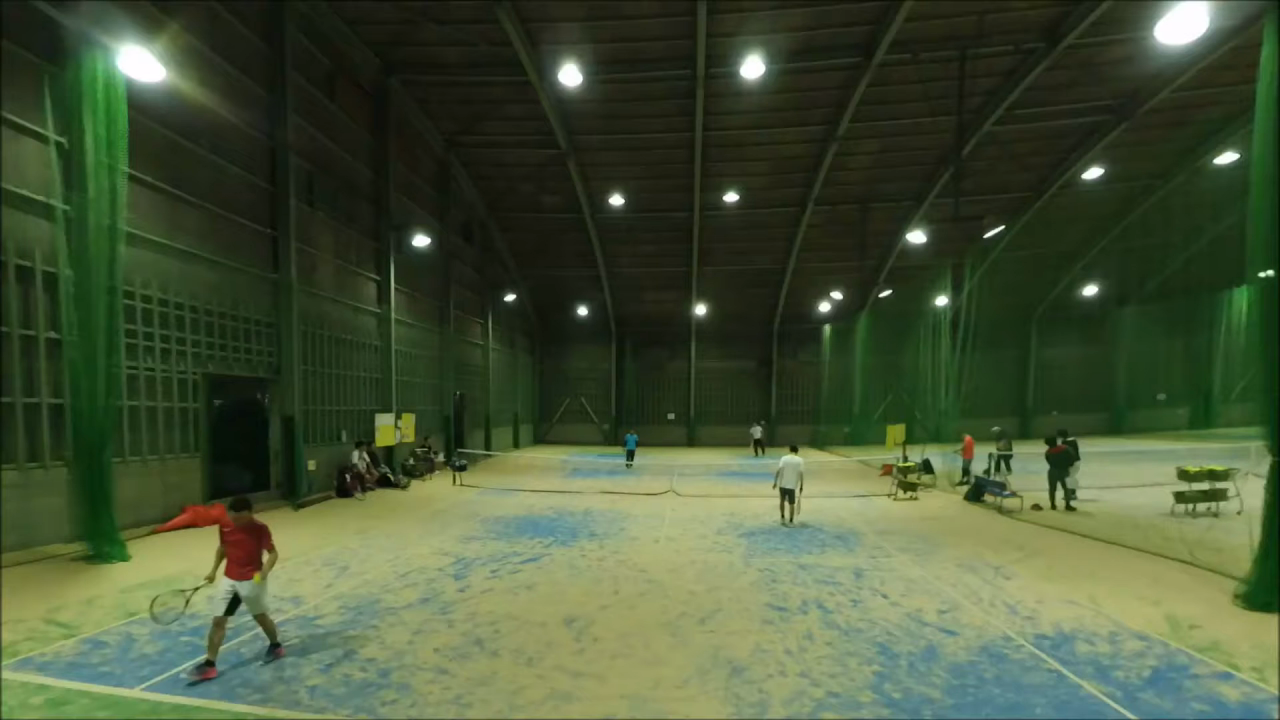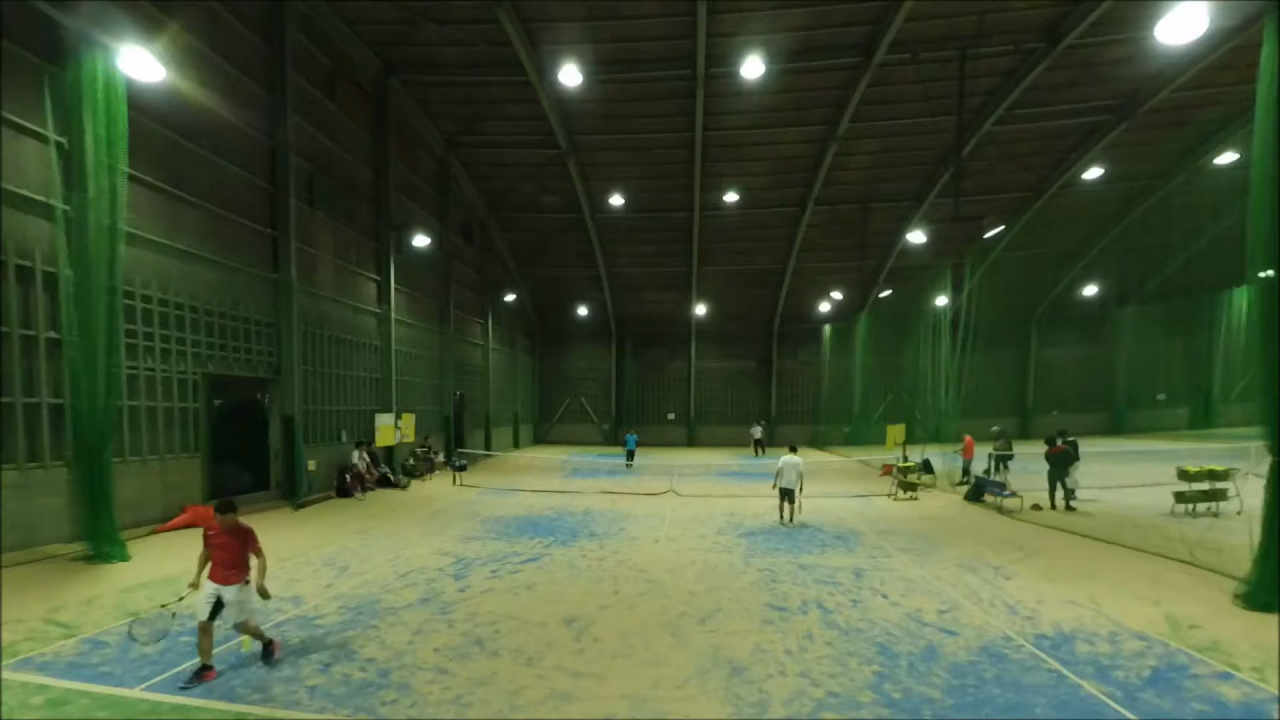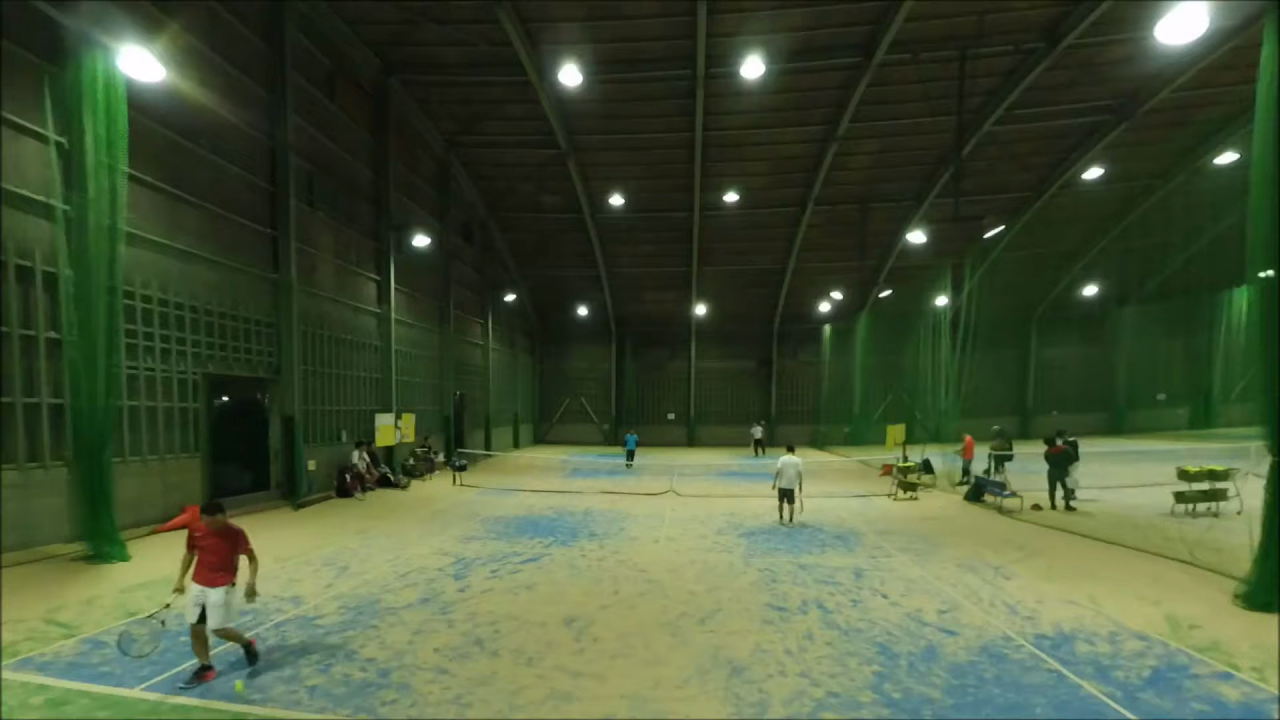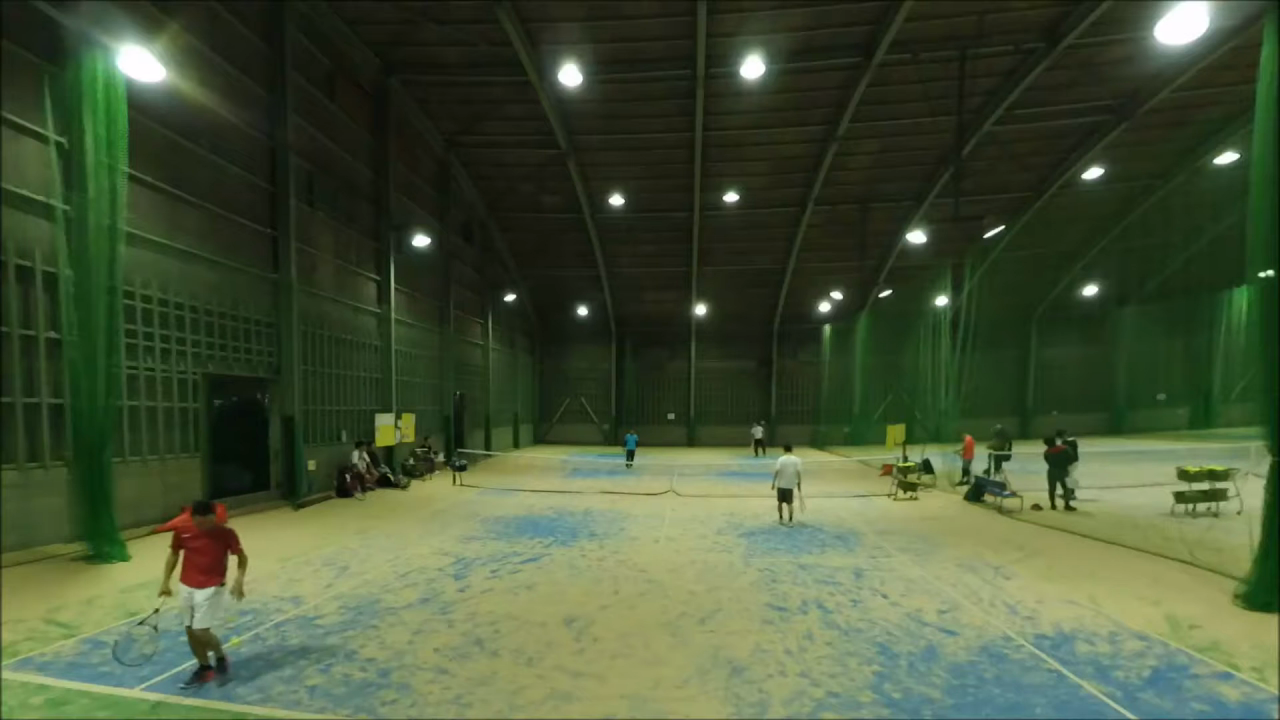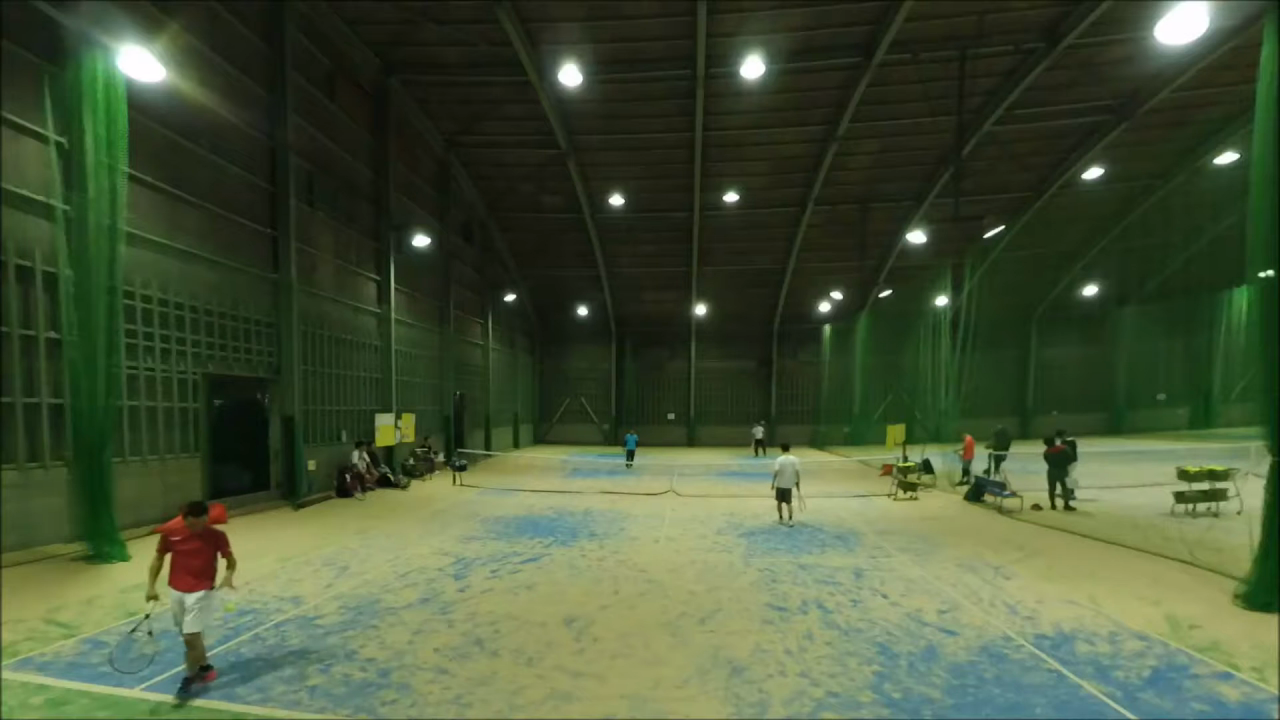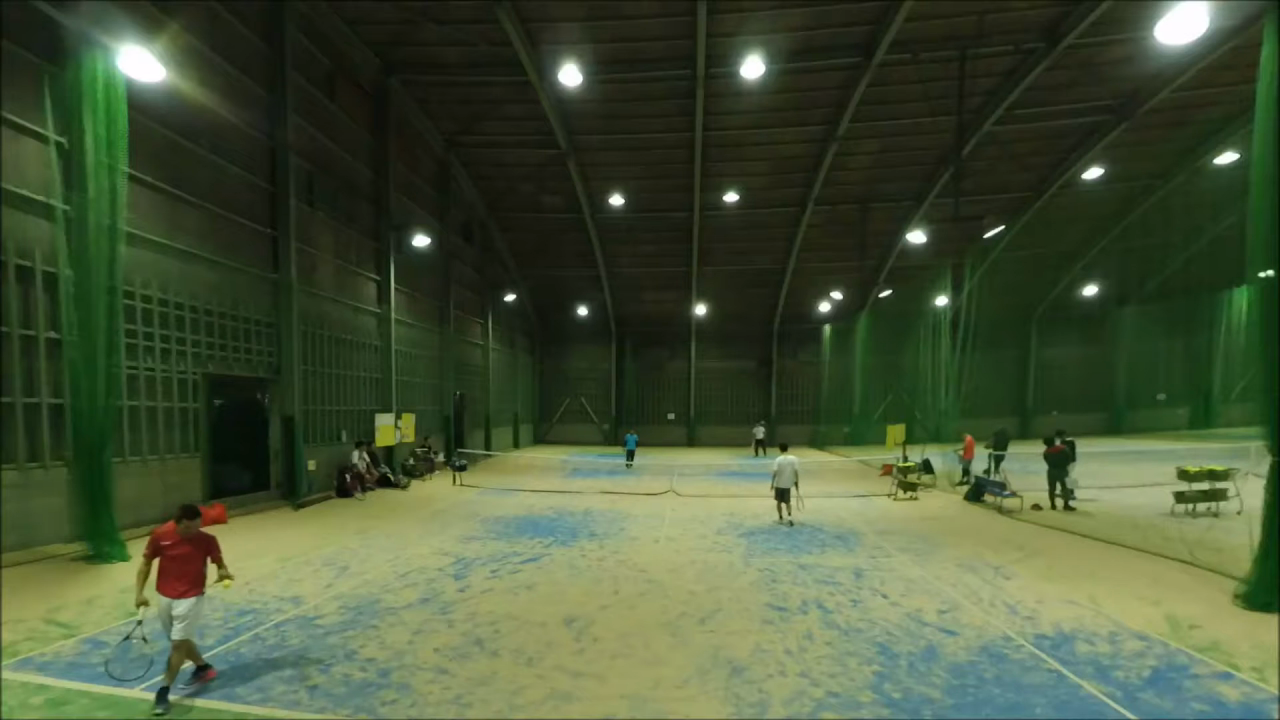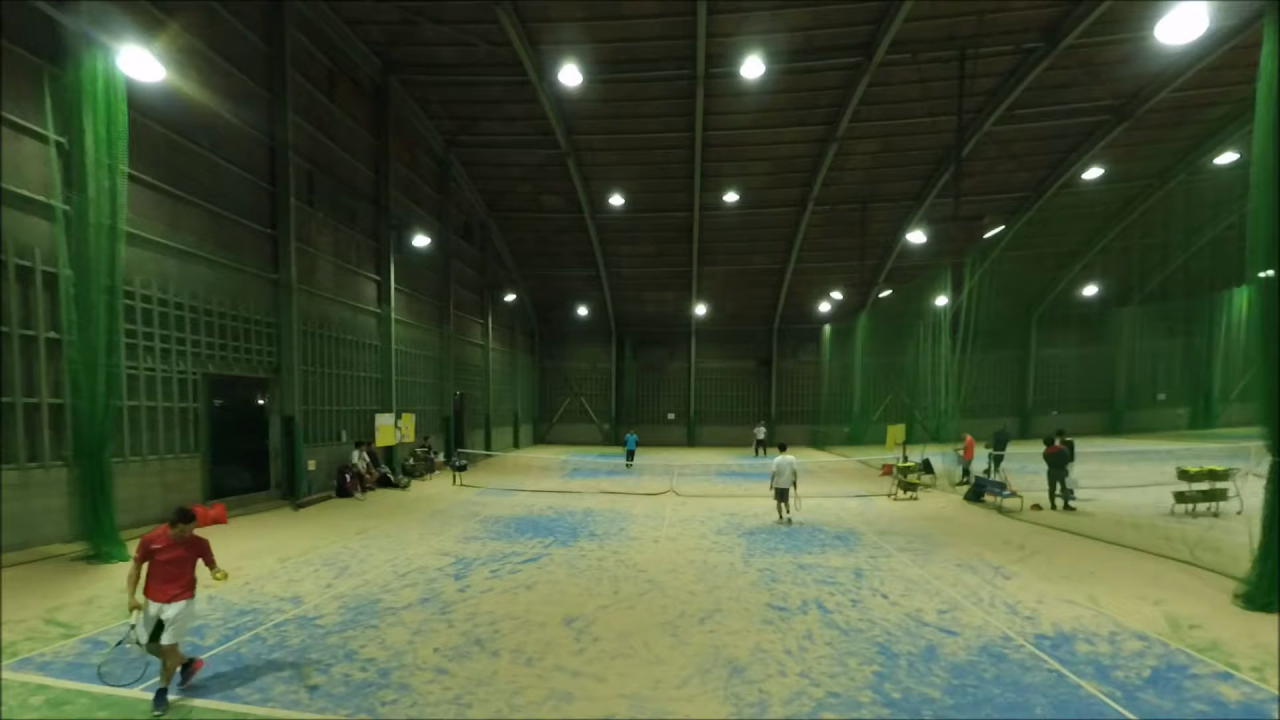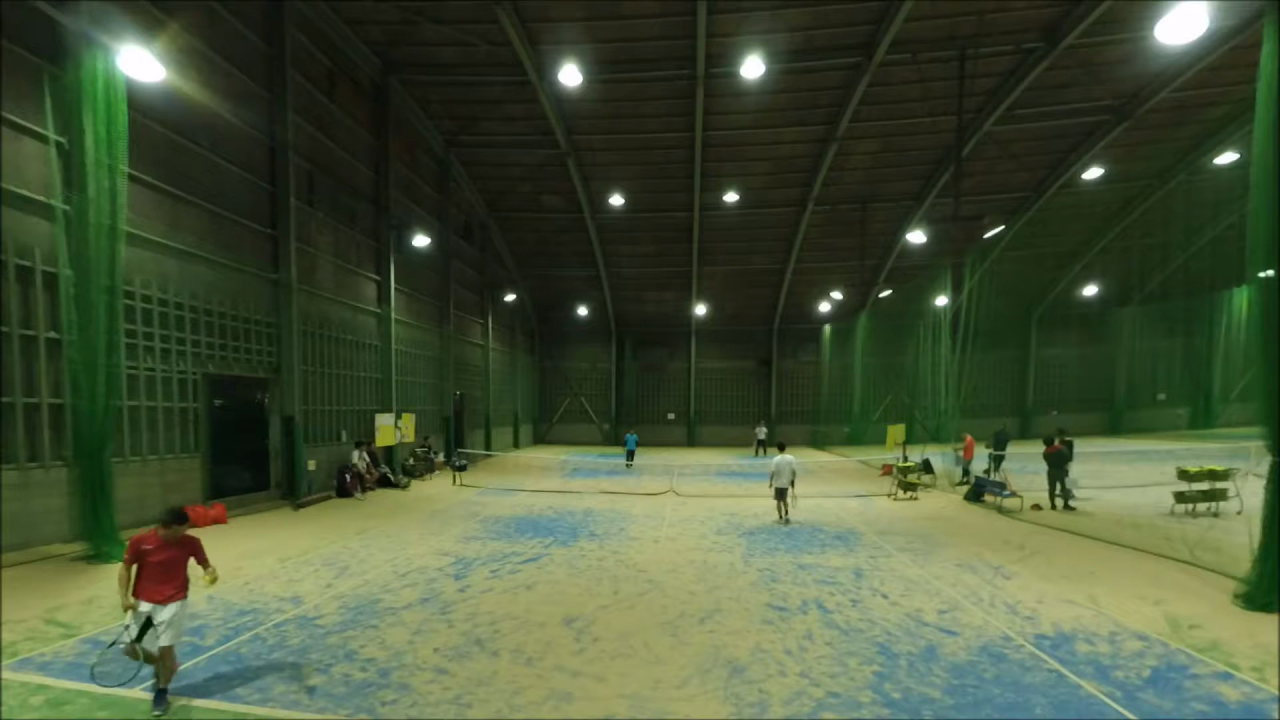
dt=0.1s
person 1, frame 1
left shoulder: (260, 529)
right shoulder: (225, 527)
left elbow: (272, 553)
left wrist: (264, 573)
right wrist: (214, 570)
left hip: (250, 580)
right hip: (229, 579)
left knee: (260, 616)
right knee: (218, 621)
left ankle: (275, 645)
right ankle: (209, 664)
person 1, frame 2
left shoulder: (245, 532)
right shoulder: (209, 530)
left elbow: (260, 558)
left wrist: (259, 582)
right wrist: (197, 576)
left hip: (236, 585)
right hip: (212, 583)
left knee: (241, 626)
right knee: (203, 625)
left ankle: (268, 643)
right ankle: (205, 668)
person 1, frame 3
left shoulder: (235, 533)
right shoulder: (195, 531)
left elbow: (252, 558)
left wrist: (251, 582)
right wrist: (180, 579)
left hip: (222, 587)
right hip: (198, 585)
left knee: (219, 630)
right knee: (195, 628)
left ankle: (247, 643)
right ankle: (205, 668)
person 1, frame 4
left shoulder: (226, 534)
right shoulder: (182, 532)
left elbow: (242, 558)
right elbow: (173, 555)
left wrist: (239, 580)
right wrist: (165, 582)
left hip: (211, 588)
right hip: (187, 586)
left knee: (201, 631)
right knee: (191, 631)
left ankle: (221, 659)
right ankle: (205, 668)
person 1, frame 5
left shoulder: (217, 536)
right shoulder: (171, 534)
left elbow: (230, 560)
right elbow: (159, 557)
left wrist: (228, 577)
right wrist: (151, 586)
left hip: (201, 592)
right hip: (176, 590)
left knee: (191, 636)
right knee: (188, 634)
left ankle: (189, 679)
right ankle: (205, 668)
person 1, frame 6
left shoulder: (207, 540)
right shoulder: (159, 537)
left elbow: (220, 564)
right elbow: (146, 563)
left wrist: (223, 573)
right wrist: (139, 592)
left hip: (190, 598)
right hip: (165, 596)
left knee: (178, 644)
right knee: (177, 641)
left ankle: (164, 691)
right ankle: (204, 668)
person 1, frame 7
left shoulder: (199, 544)
right shoulder: (150, 540)
left elbow: (212, 566)
right elbow: (136, 567)
left wrist: (217, 572)
right wrist: (131, 596)
left hip: (180, 602)
right hip: (151, 601)
left knee: (168, 646)
right knee: (150, 646)
left ankle: (162, 692)
right ankle: (188, 663)
person 1, frame 8
left shoulder: (191, 543)
right shoulder: (140, 541)
left elbow: (205, 565)
right elbow: (125, 568)
left wrist: (210, 572)
right wrist: (124, 597)
left hip: (173, 603)
right hip: (142, 601)
left knee: (166, 648)
right knee: (130, 649)
left ankle: (161, 692)
right ankle: (161, 667)
